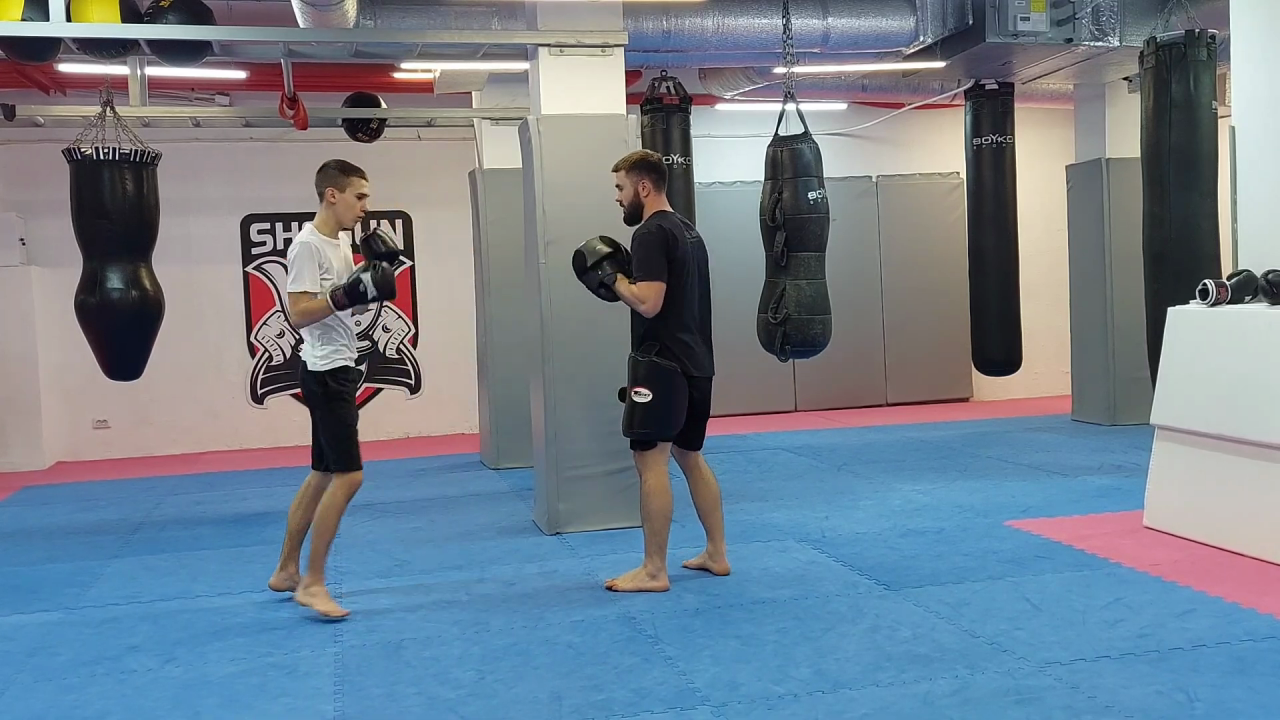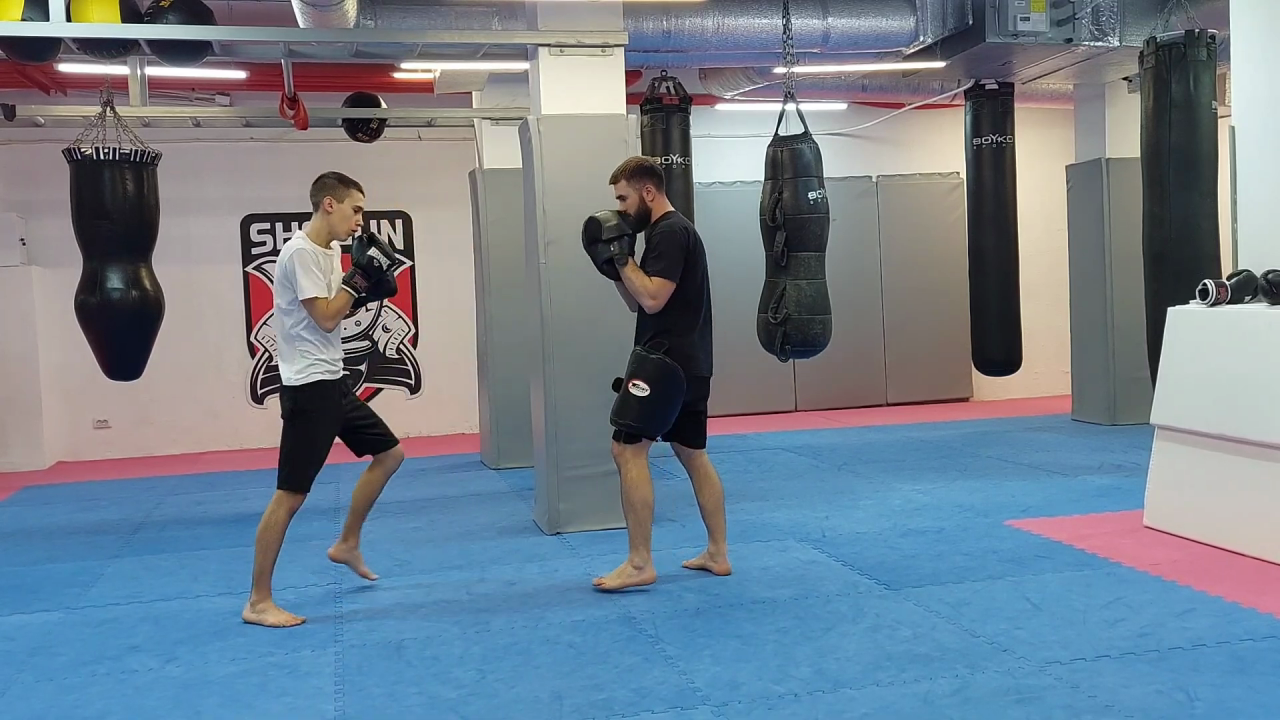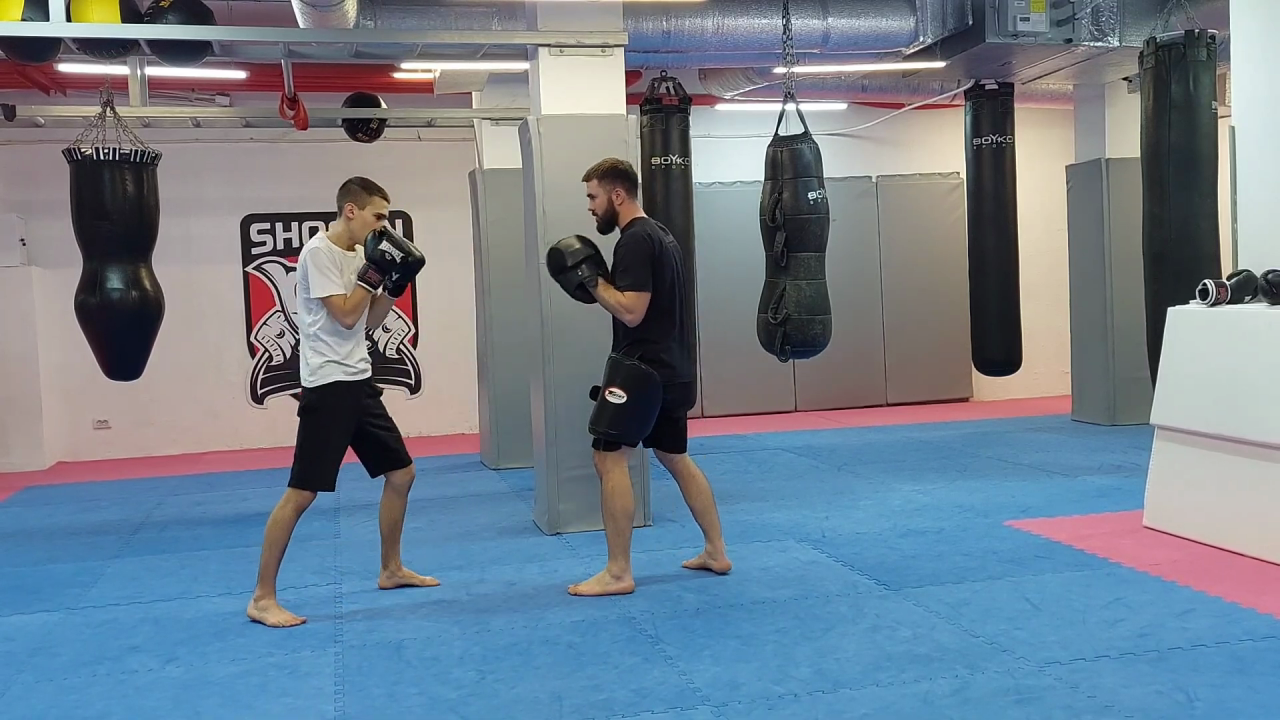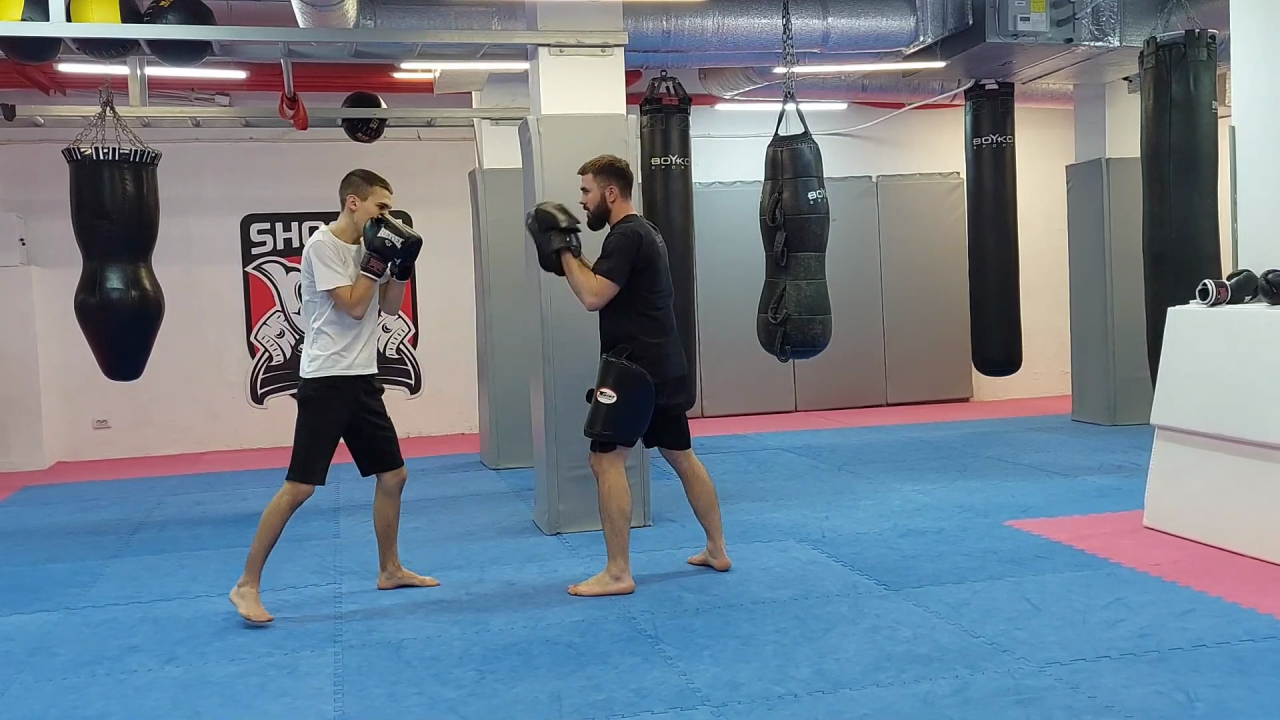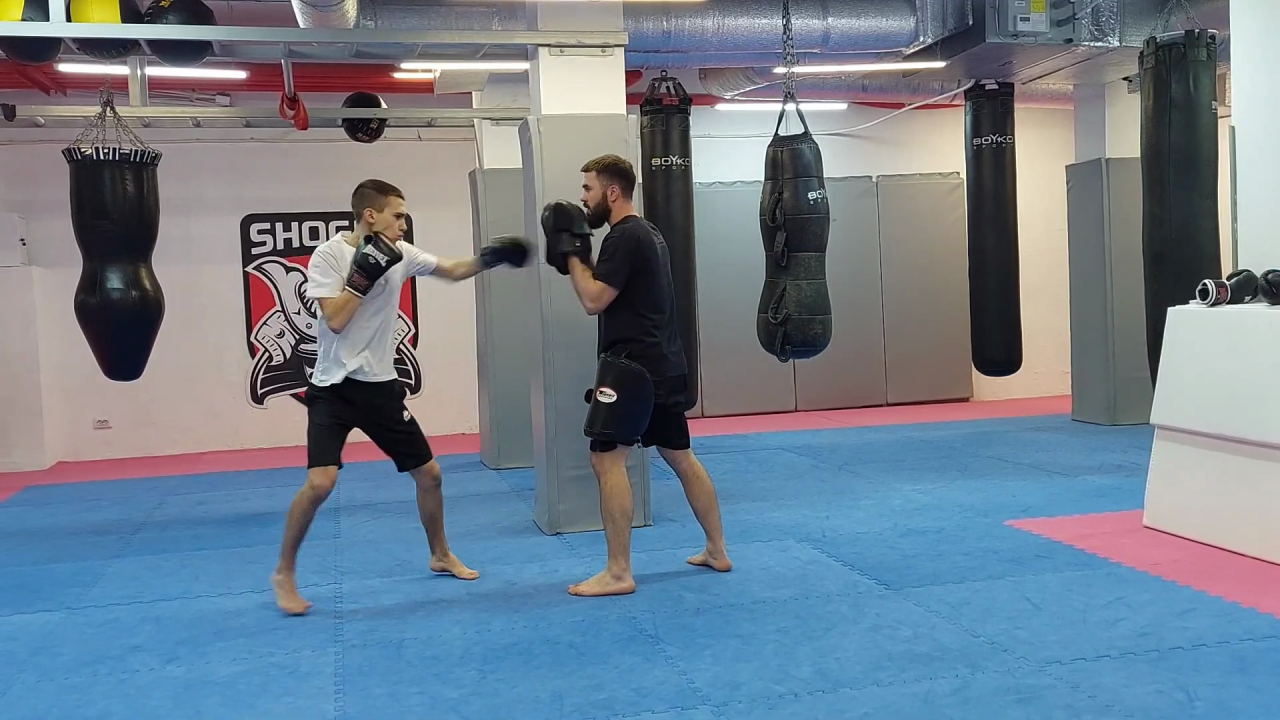
dt=0.3s
person 1, frame 1
left shoulder: (341, 242)
right shoulder: (307, 245)
right elbow: (299, 313)
left wrist: (369, 282)
right wrist: (343, 294)
left hip: (340, 371)
right hip: (328, 373)
left knee: (326, 475)
right knee: (346, 478)
left ankle: (288, 570)
right ankle: (312, 583)
person 1, frame 2
left shoulder: (330, 250)
right shoulder: (300, 252)
right elbow: (327, 319)
left wrist: (366, 284)
right wrist: (358, 276)
left hip: (333, 381)
right hip: (308, 387)
left knee: (389, 454)
right knee: (290, 495)
left ankle: (348, 544)
right ankle: (259, 600)
person 1, frame 3
left shoulder: (362, 254)
right shoulder: (318, 252)
right elbow: (345, 317)
left wrist: (396, 283)
right wrist: (375, 270)
left hip: (361, 384)
right hip: (327, 389)
left knee: (401, 475)
right knee: (301, 493)
left ankle: (392, 569)
right ankle: (263, 597)
person 1, frame 4
left shoulder: (367, 245)
right shoulder: (323, 245)
left elbow: (389, 307)
right elbow: (353, 307)
left wrist: (401, 263)
right wrist: (375, 259)
left hip: (363, 379)
right hip: (326, 382)
left knee: (393, 476)
right knee: (299, 488)
left ankle: (390, 569)
right ankle: (247, 584)
person 1, frame 5
left shoulder: (398, 254)
right shoulder: (327, 255)
left elbow: (451, 270)
right elbow: (336, 320)
left wrist: (491, 256)
right wrist: (365, 274)
left hip: (380, 386)
right hip: (333, 389)
left knee: (428, 472)
right knee: (320, 482)
left ankle: (440, 554)
right ankle: (285, 573)
person 2, frame 1
left shoulder: (652, 233)
right shoulder: (687, 231)
left elbow: (649, 303)
left wrist: (614, 279)
right wrist: (623, 279)
left hip: (664, 364)
right hip: (693, 363)
left knee: (650, 460)
right knee: (690, 456)
left ankle: (653, 571)
right ankle: (716, 554)
person 2, frame 2
left shoulder: (669, 232)
right shoulder: (675, 230)
left elbow: (652, 299)
right elbow: (641, 300)
left wrist: (622, 260)
right wrist: (620, 266)
left hip: (667, 362)
right hip: (688, 363)
left knee: (628, 451)
right knee: (693, 455)
left ankle: (639, 563)
right ankle: (718, 553)
person 2, frame 3
left shoulder: (635, 241)
right shoulder: (658, 235)
left elbow: (631, 311)
left wrist: (591, 282)
right wrist: (601, 284)
left hip: (644, 368)
right hip: (670, 368)
left knee: (609, 459)
right knee: (676, 458)
left ankle: (618, 572)
right ankle: (717, 550)
person 2, frame 4
left shoulder: (627, 236)
right shoulder: (642, 232)
left elbow: (593, 296)
right elbow: (605, 285)
left wrist: (564, 253)
right wrist: (572, 257)
left hip: (637, 368)
right hip: (662, 367)
left knee: (605, 459)
right knee: (681, 456)
left ankle: (618, 573)
right ankle: (717, 550)
person 2, frame 5
left shoulder: (624, 237)
right shoulder: (646, 233)
left elbow: (593, 300)
right elbow: (612, 289)
left wrist: (570, 257)
right wrist: (581, 254)
left hip: (635, 368)
right hip: (664, 366)
left knee: (607, 459)
right knee: (681, 456)
left ankle: (618, 573)
right ankle: (717, 551)
